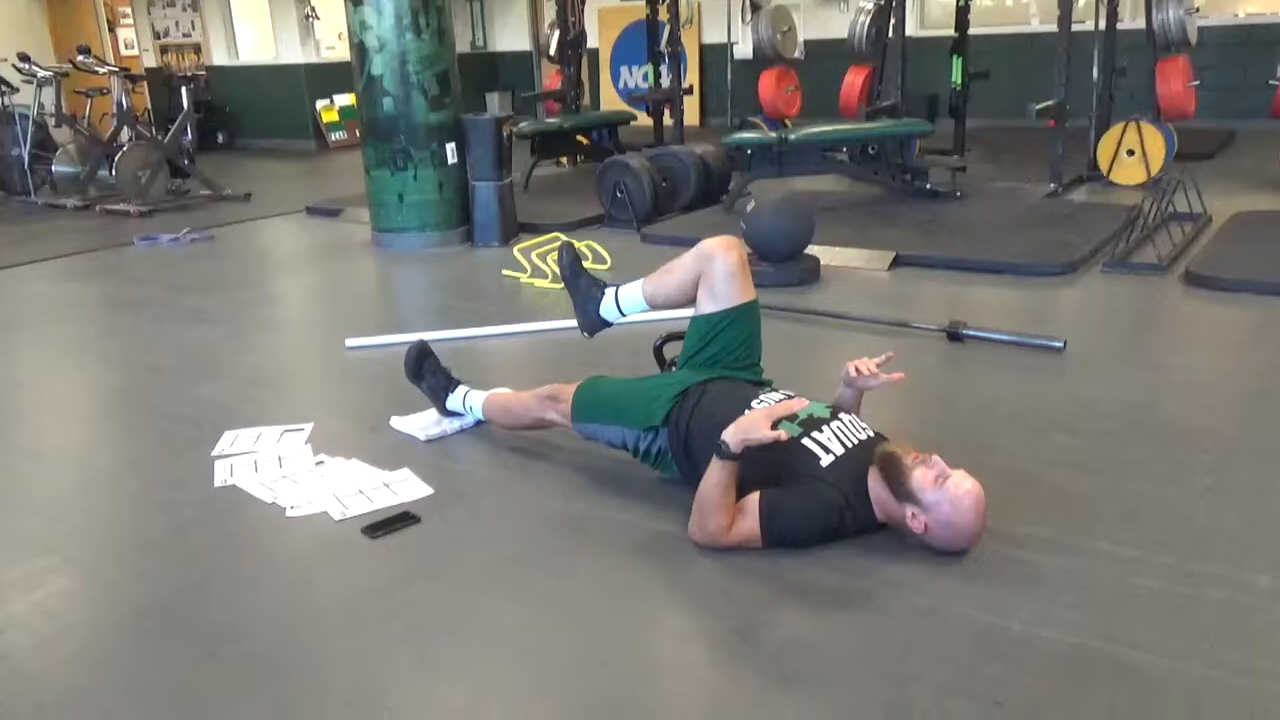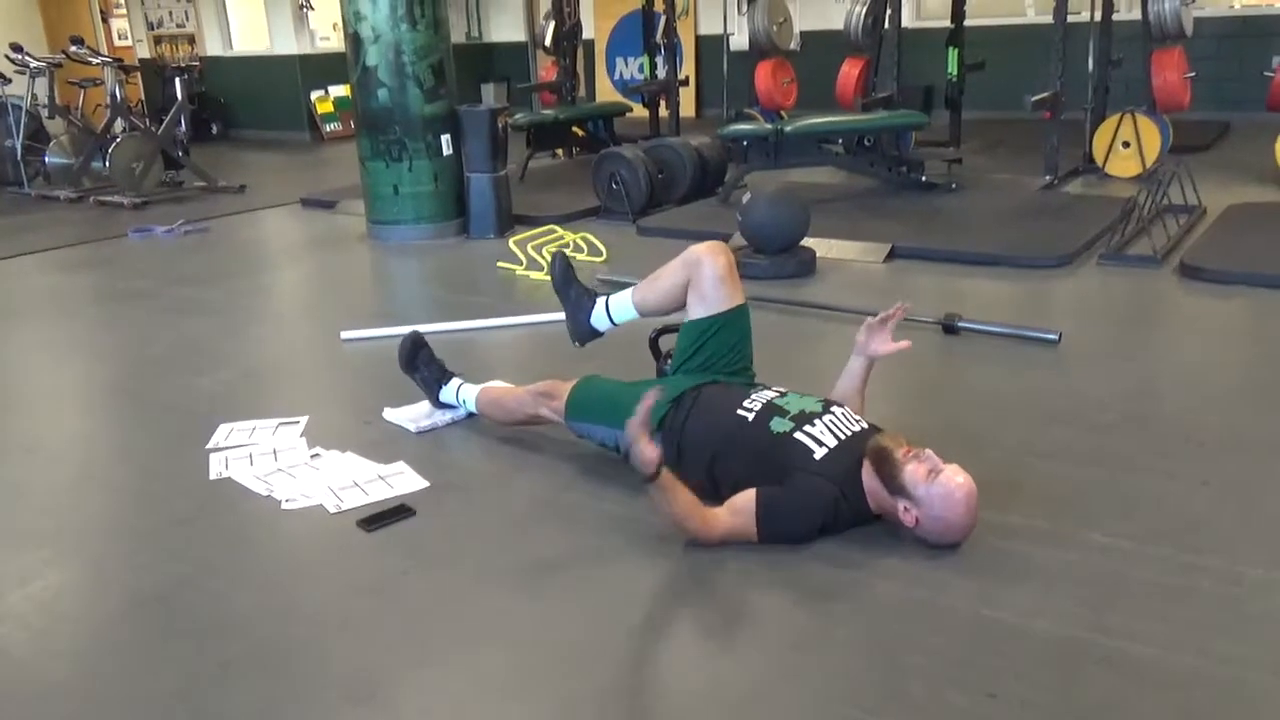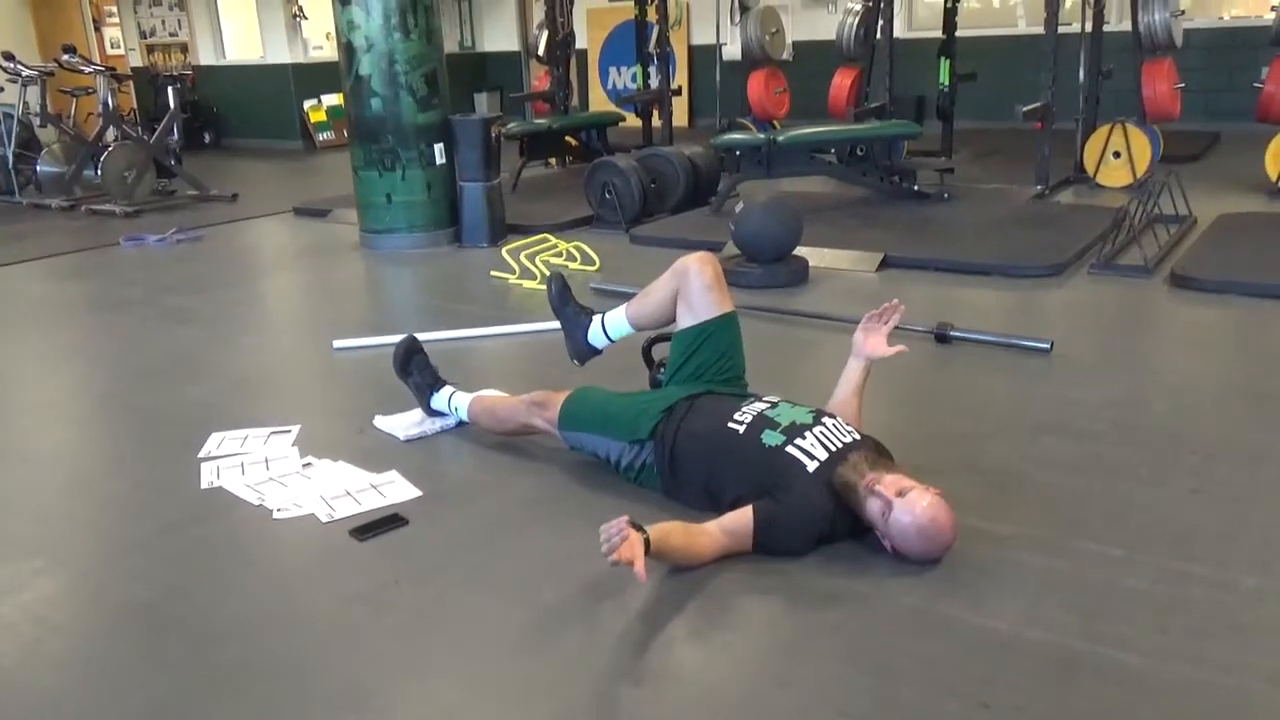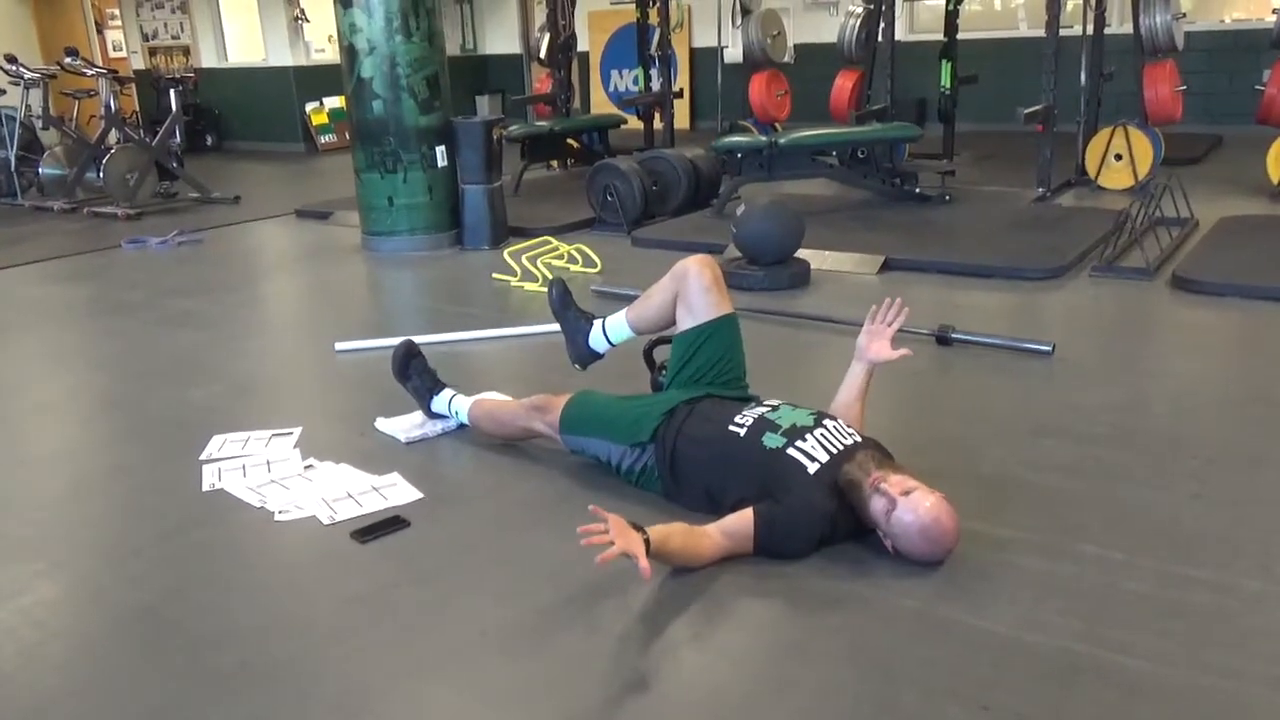
dt=1s
person 1, frame 1
left shoulder: (826, 508)
right shoulder: (882, 460)
left elbow: (709, 530)
left wrist: (732, 443)
right wrist: (852, 388)
left hip: (679, 417)
right hip: (734, 384)
left knee: (554, 401)
right knee: (722, 254)
left ankle: (460, 399)
right ankle: (606, 304)
person 1, frame 2
left shoulder: (820, 502)
right shoulder: (879, 452)
left elbow: (704, 525)
left wrist: (653, 467)
right wrist: (863, 363)
left hip: (679, 416)
right hip: (725, 390)
left knee: (547, 398)
right knee: (709, 259)
left ankle: (454, 393)
right ankle: (597, 314)
person 1, frame 3
left shoulder: (809, 515)
right shoulder: (873, 459)
left elbow: (706, 541)
left wrist: (644, 540)
right wrist: (861, 359)
left hip: (663, 438)
right hip: (720, 399)
left knee: (540, 408)
right knee: (698, 269)
left ankle: (448, 402)
right ankle: (593, 332)
person 1, frame 4
left shoulder: (811, 516)
right shoulder: (875, 461)
left elbow: (708, 542)
left wrist: (642, 539)
right wrist: (864, 363)
left hip: (664, 441)
right hip: (721, 402)
left knee: (540, 412)
right knee: (697, 271)
left ankle: (447, 403)
right ankle: (595, 338)
